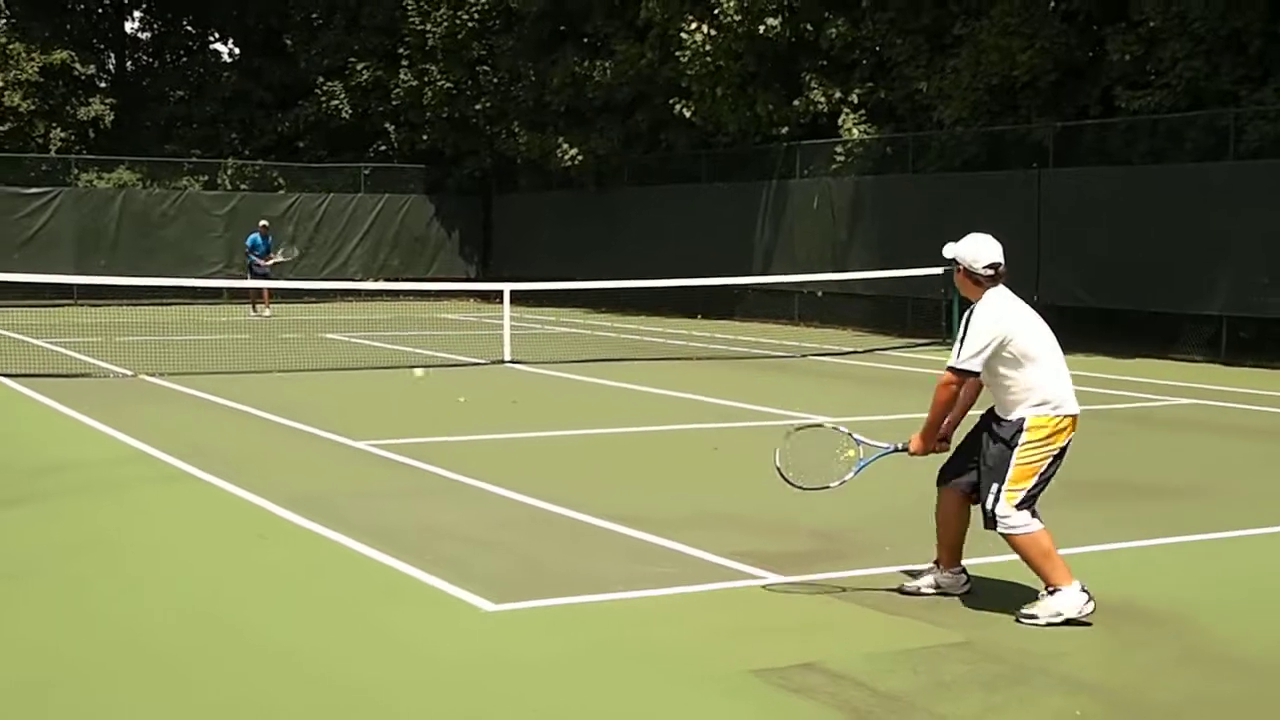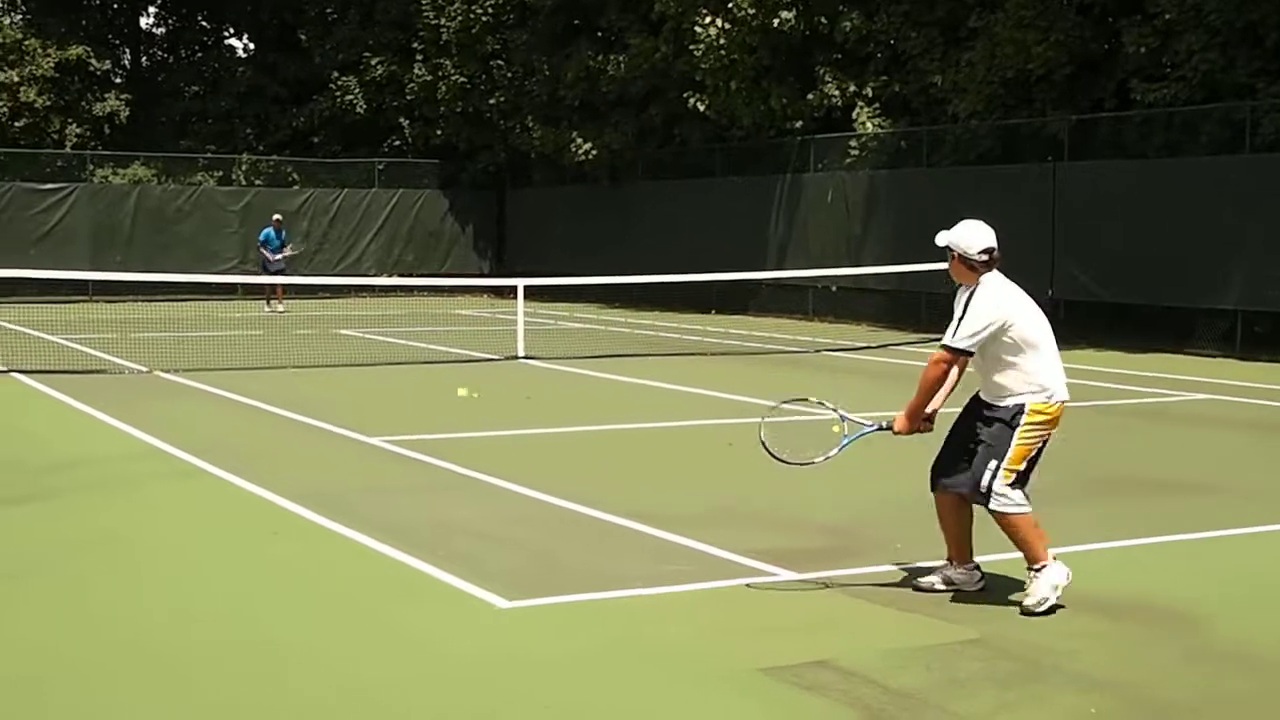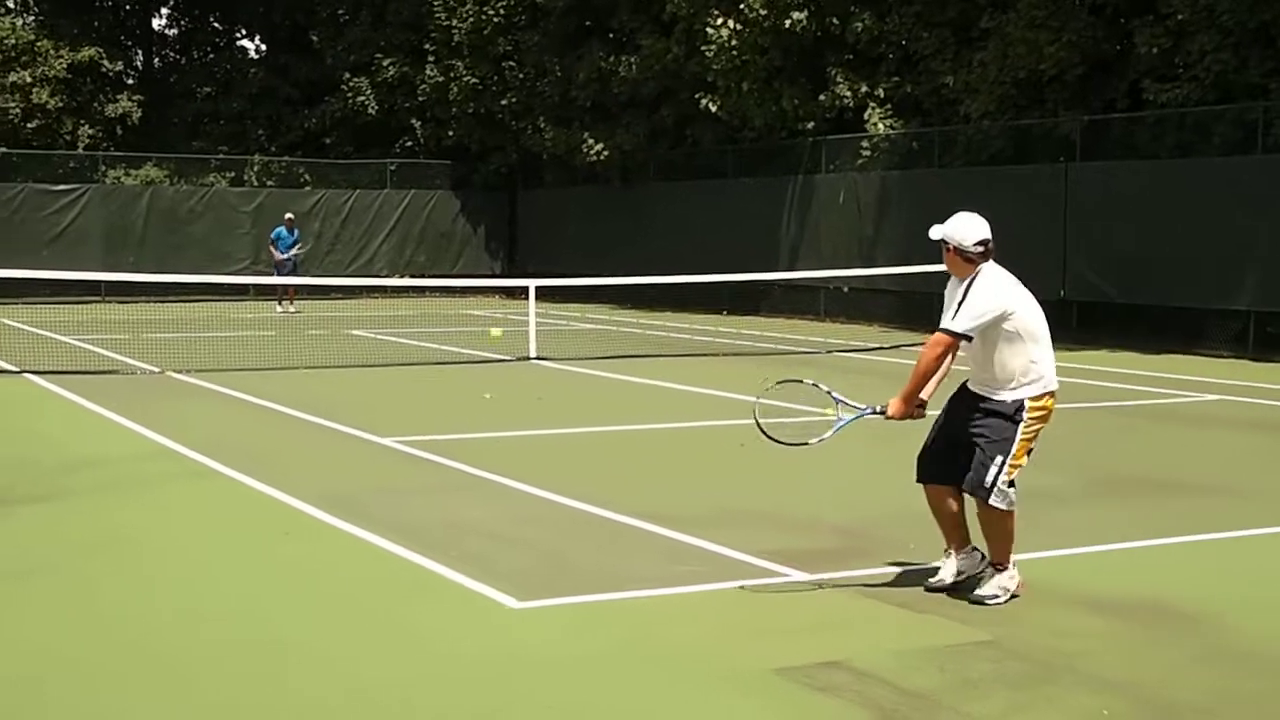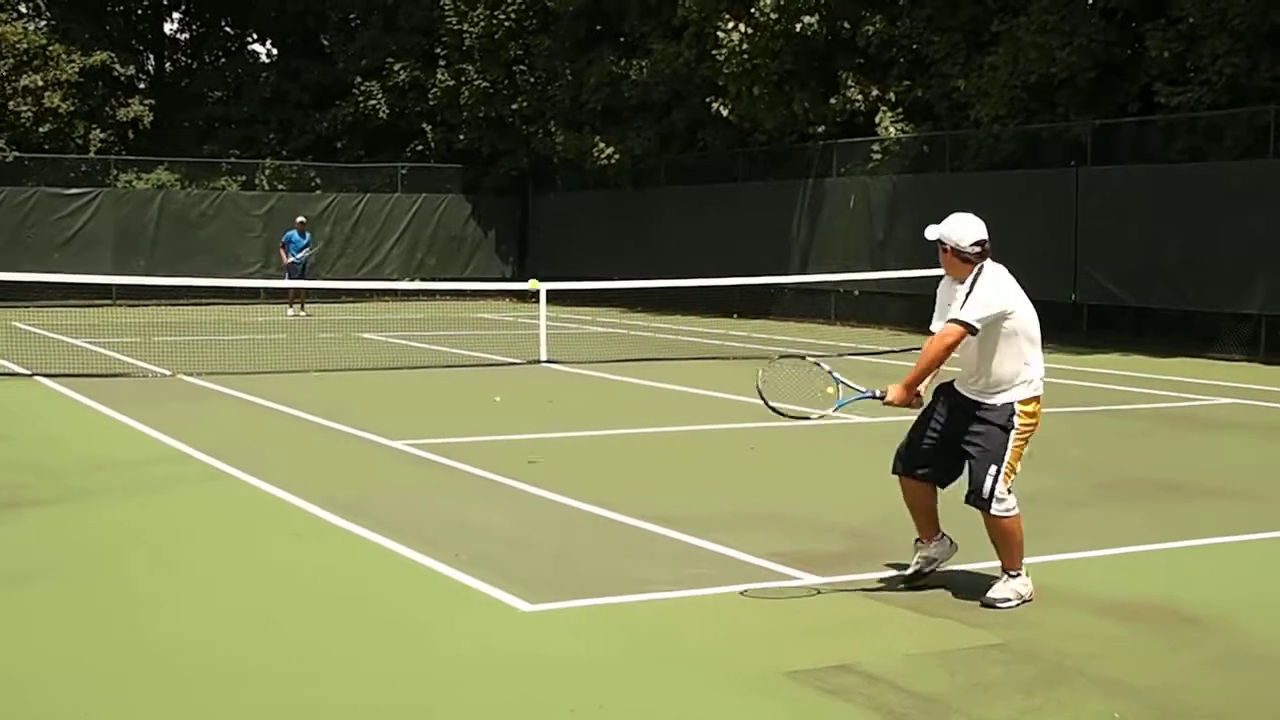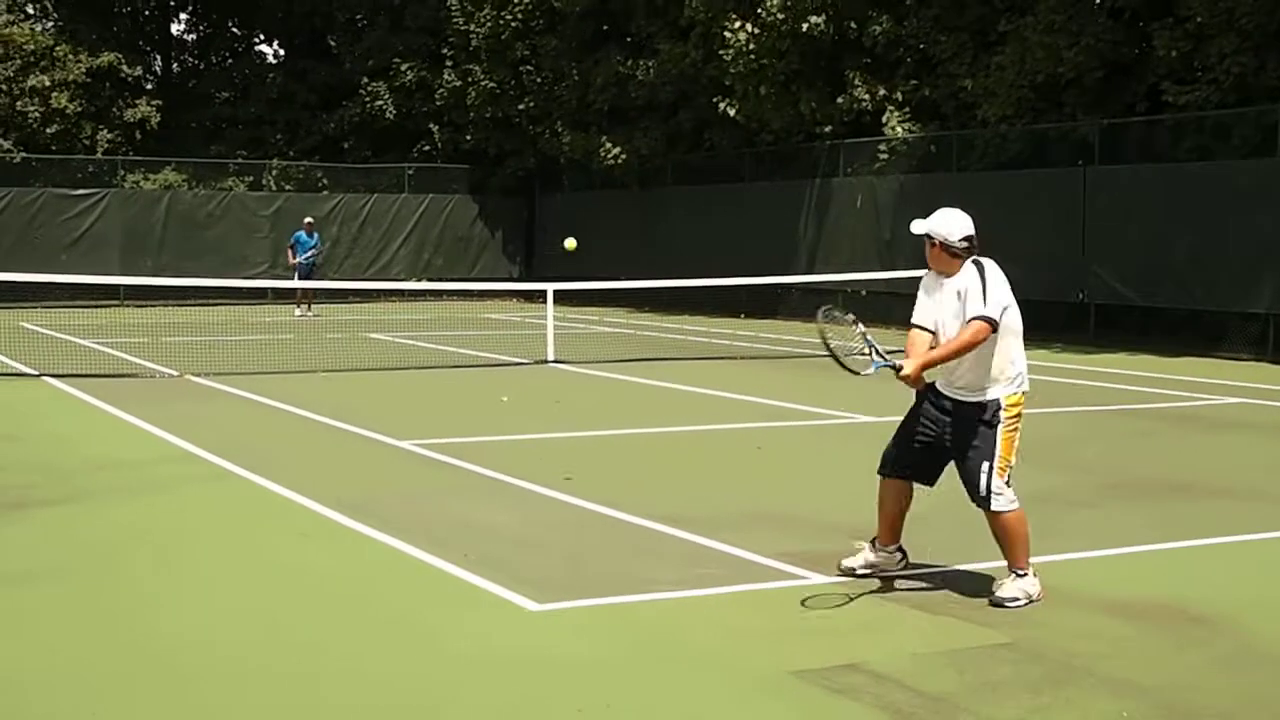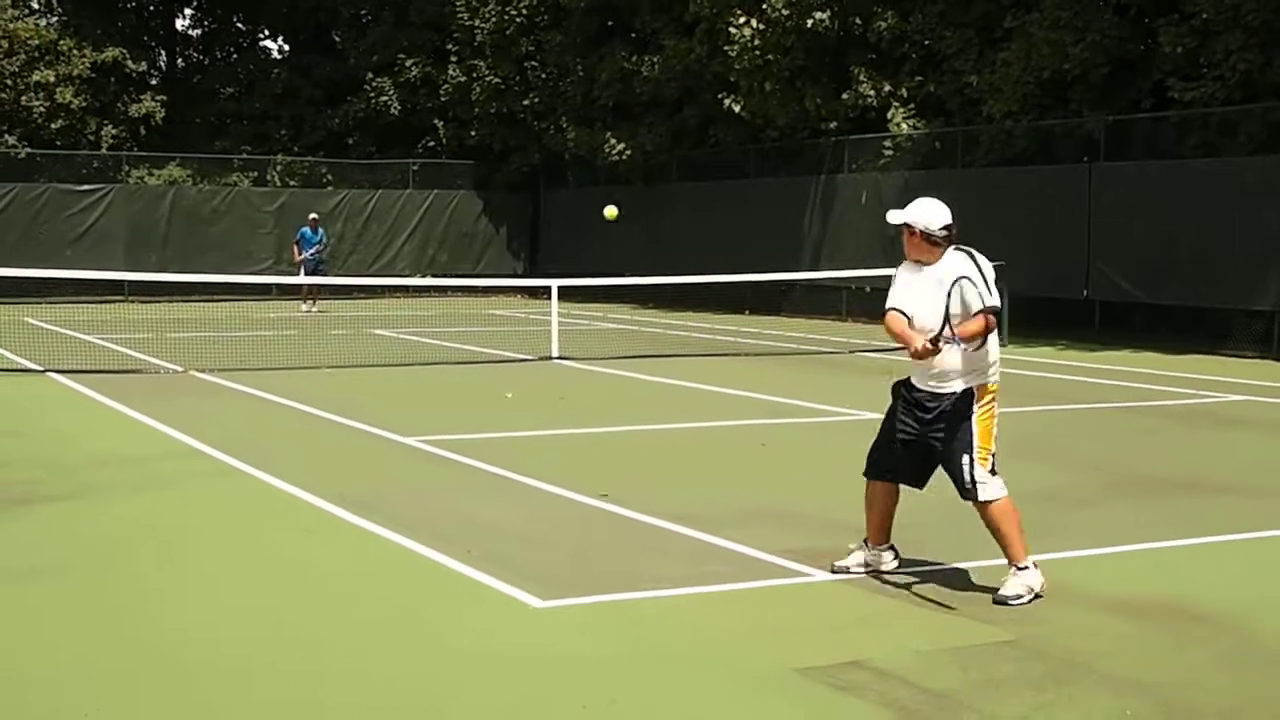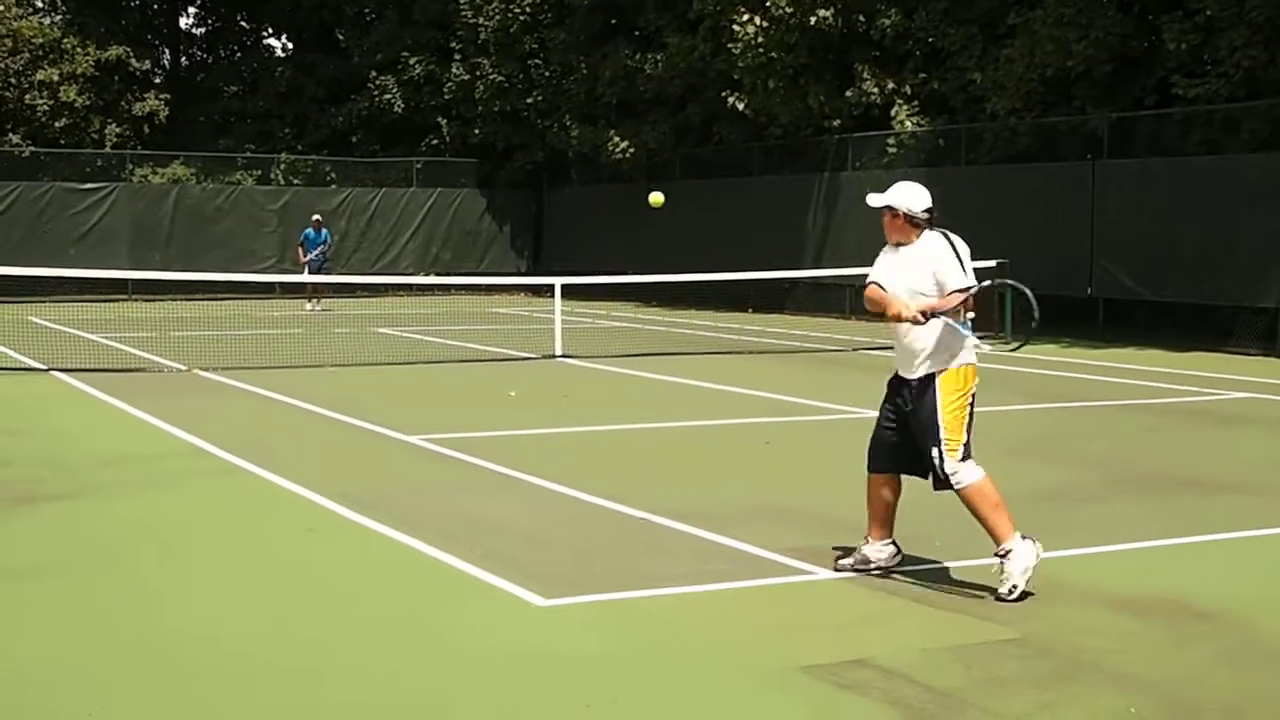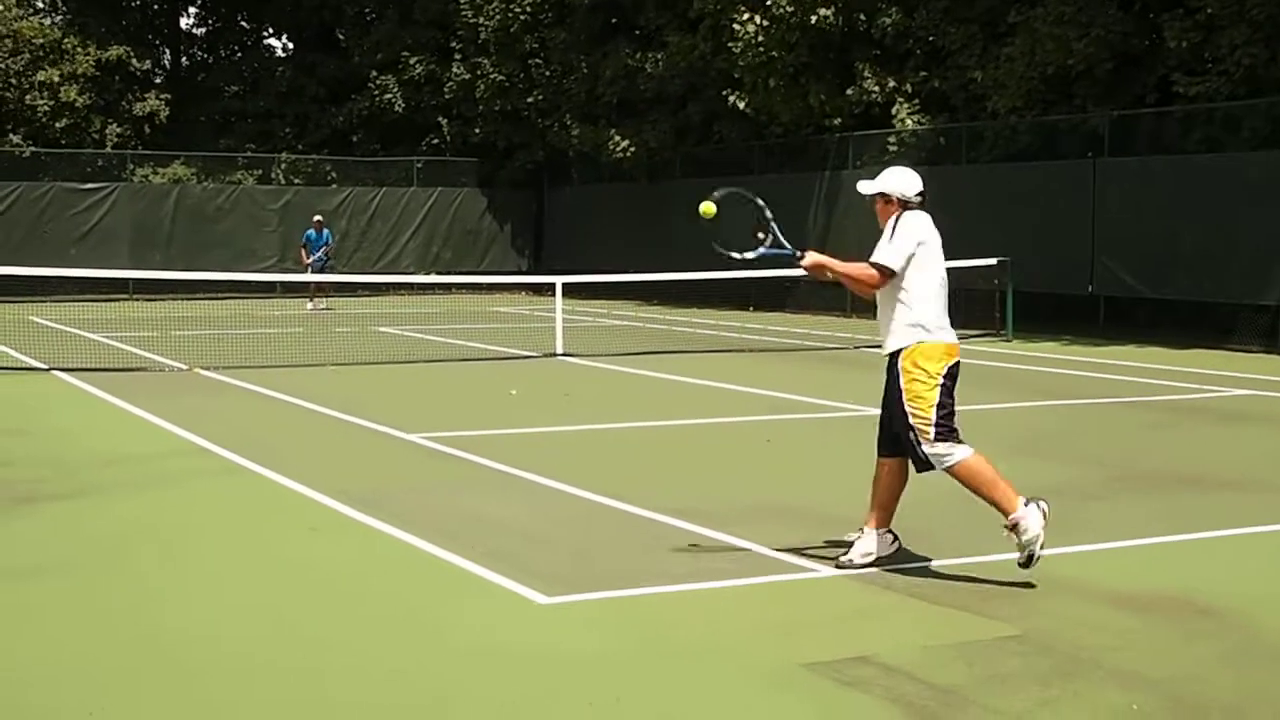
dt=0.1s
person 1, frame 1
left shoulder: (985, 313)
right shoulder: (995, 305)
left elbow: (951, 382)
right elbow: (974, 379)
left wrist: (926, 435)
right wrist: (946, 427)
left hip: (1045, 417)
right hip: (1016, 414)
left knee: (1006, 508)
right knee: (953, 482)
left ankle: (1068, 594)
right ankle: (948, 572)
person 1, frame 2
left shoulder: (988, 296)
right shoulder: (971, 292)
left elbow: (941, 361)
right elbow: (955, 359)
left wrist: (911, 414)
right wrist: (932, 407)
left hip: (1032, 405)
right hip: (991, 401)
left knee: (993, 490)
right knee: (946, 479)
left ankle: (1046, 567)
right ankle: (960, 569)
person 1, frame 3
left shoulder: (989, 286)
right shoulder: (961, 283)
left elbow: (938, 346)
right elbow: (947, 346)
left wrist: (905, 399)
right wrist: (925, 393)
left hip: (1024, 399)
right hip: (981, 392)
left knee: (988, 484)
right knee: (934, 470)
left ankle: (1002, 571)
right ankle: (963, 556)
person 1, frame 4
left shoulder: (988, 282)
right shoulder: (950, 285)
left elbow: (947, 339)
right elbow: (938, 339)
left wrist: (906, 386)
right wrist: (918, 387)
left hip: (1010, 403)
right hip: (961, 394)
left knee: (991, 493)
right knee: (912, 464)
left ankle: (1014, 576)
right ankle: (933, 543)
person 1, frame 5
left shoulder: (983, 274)
right shoulder: (931, 281)
left elbow: (977, 332)
right elbow: (920, 334)
left wrist: (925, 363)
right wrist: (915, 366)
left hip: (993, 401)
right hip: (943, 394)
left knee: (992, 490)
right knee: (897, 466)
left ankle: (1022, 577)
right ankle: (886, 551)
person 1, frame 6
left shoulder: (969, 263)
right shoulder: (907, 269)
left elbow: (985, 322)
right elbow: (893, 318)
left wrist: (948, 338)
right wrist: (912, 338)
left hip: (967, 390)
right hip: (917, 390)
left knee: (978, 480)
right knee: (881, 468)
left ankle: (1024, 570)
right ankle: (876, 551)
person 1, frame 7
left shoulder: (944, 245)
right shoulder: (891, 253)
left elbow: (961, 299)
right elbow: (873, 295)
left wrist: (928, 309)
right wrist: (891, 306)
left hip: (947, 374)
right hip: (908, 376)
left knee: (954, 465)
right knee: (882, 459)
left ankle: (1016, 550)
right ankle: (879, 546)
person 1, frame 8
left shoulder: (911, 223)
right shoulder: (903, 230)
left elbow: (874, 278)
right elbow: (878, 287)
left wrist: (827, 265)
right wrist: (837, 271)
left hip: (925, 354)
right hip: (908, 353)
left knee: (938, 446)
right knee: (890, 449)
left ankle: (1021, 514)
right ankle: (876, 534)
